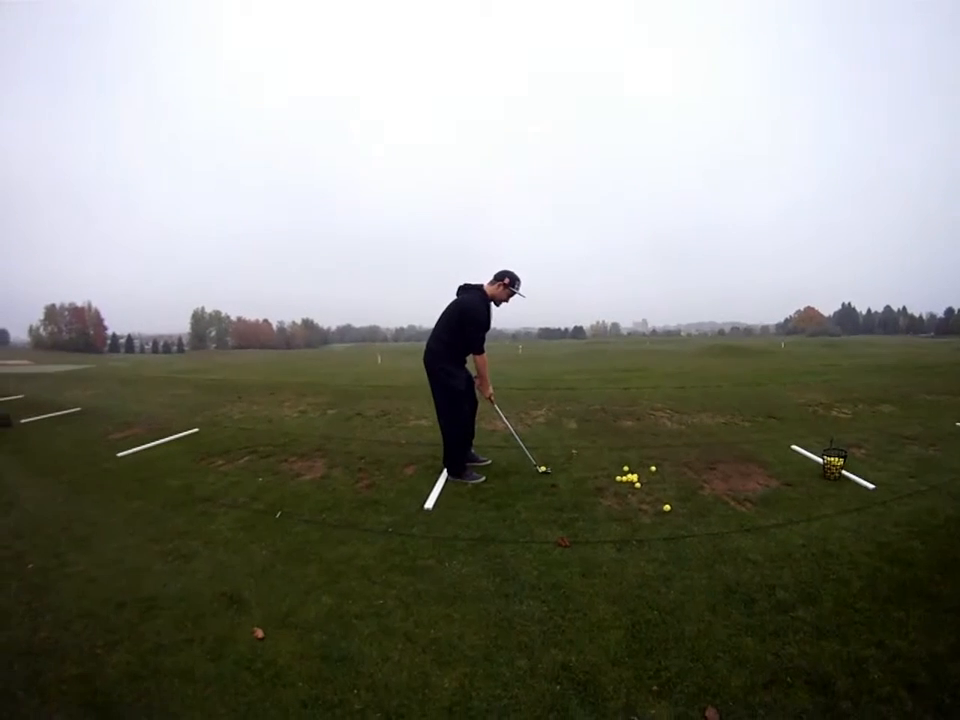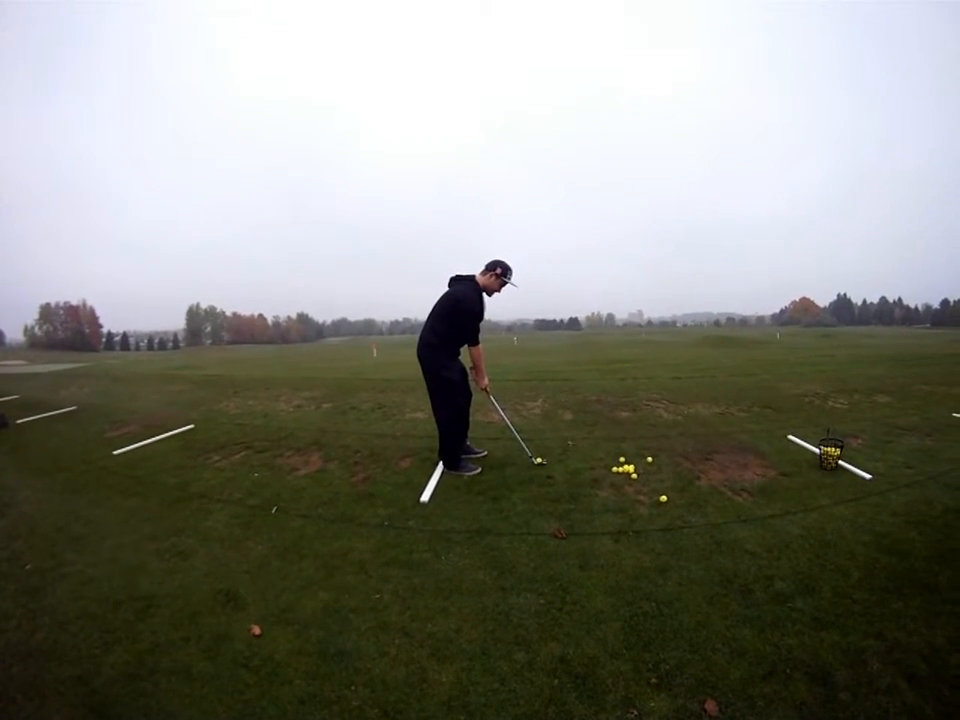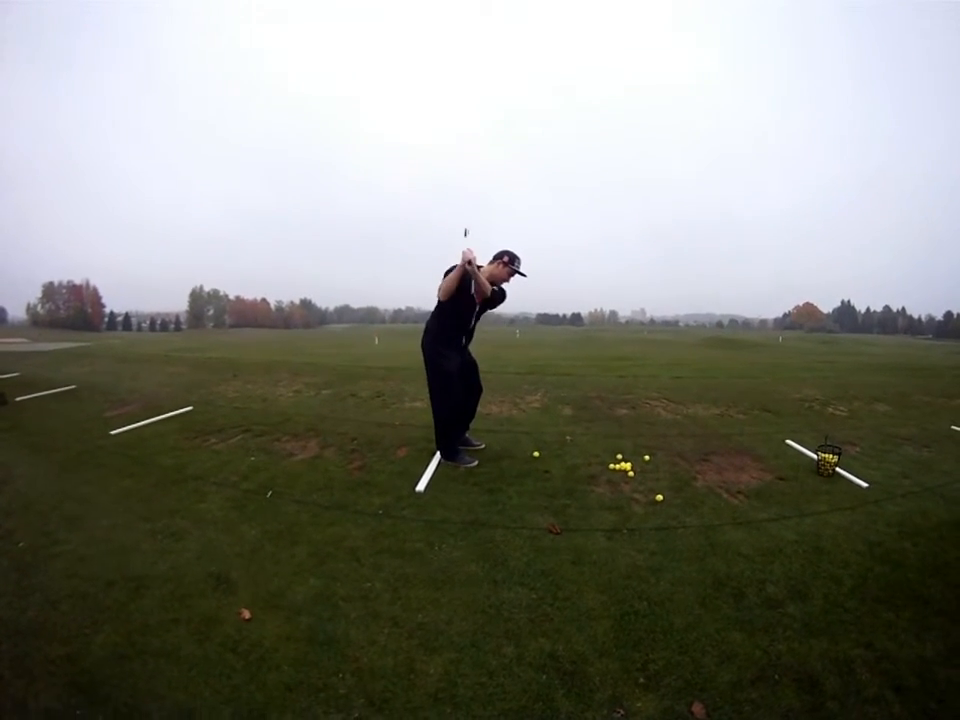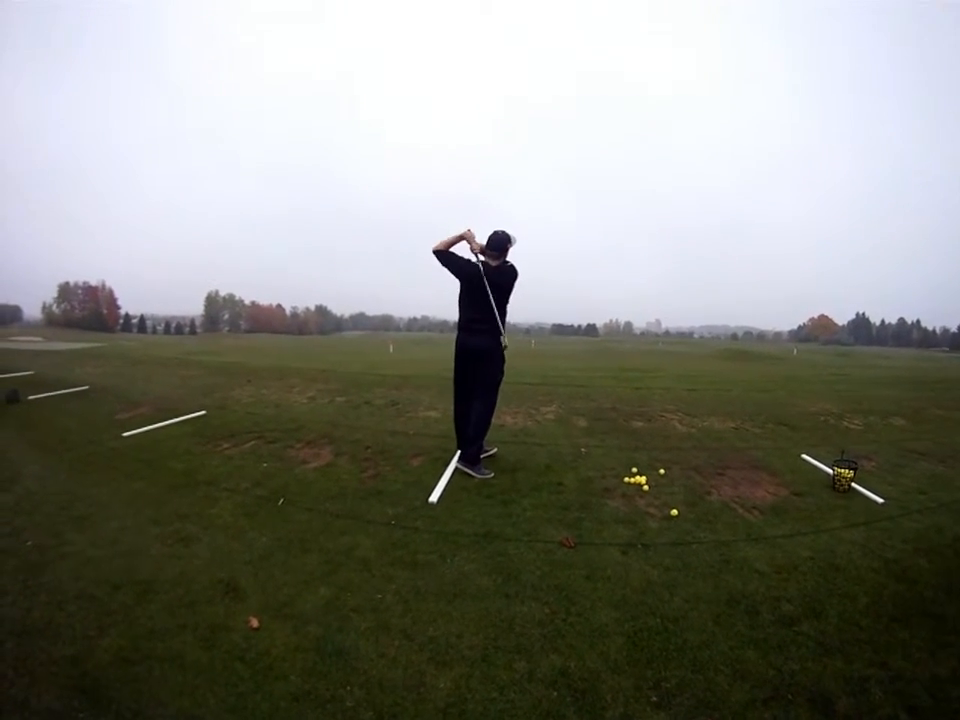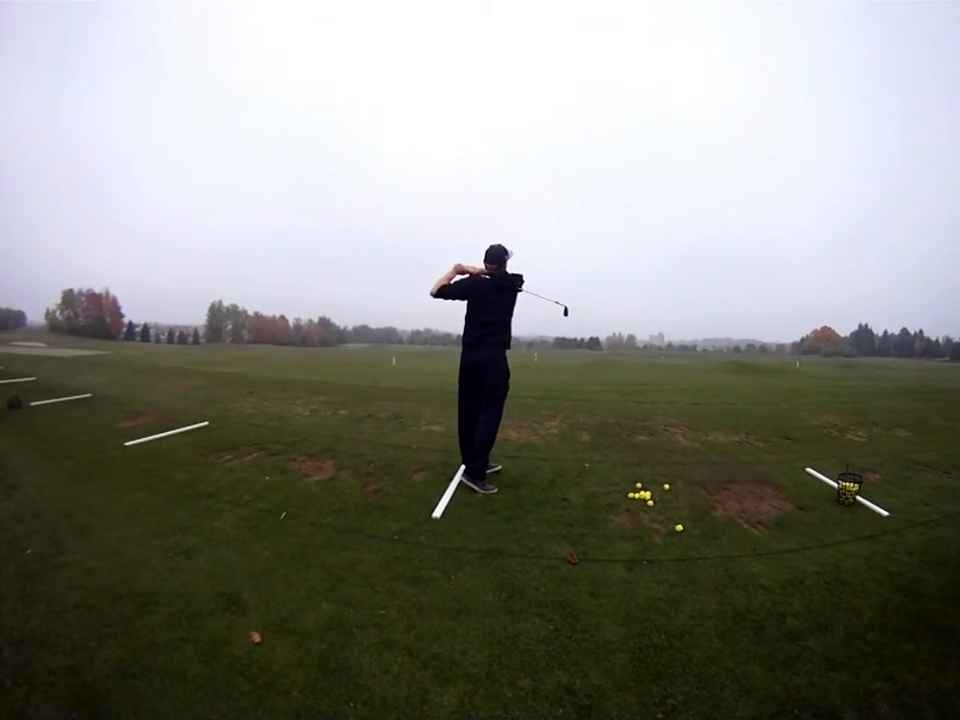
dt=1s
person 1, frame 1
left shoulder: (476, 300)
right shoulder: (475, 304)
left elbow: (474, 345)
right elbow: (477, 349)
left wrist: (480, 377)
right wrist: (486, 384)
left hip: (450, 359)
right hip: (441, 361)
left knee: (469, 405)
right knee: (455, 412)
left ankle: (465, 452)
right ankle: (455, 468)
person 1, frame 2
left shoulder: (469, 291)
right shoulder: (468, 296)
left elbow: (470, 337)
right elbow: (473, 340)
left wrist: (476, 367)
right wrist: (481, 375)
left hip: (445, 351)
right hip: (435, 353)
left knee: (463, 397)
right knee: (450, 404)
left ankle: (460, 444)
right ankle: (451, 460)
person 1, frame 3
left shoulder: (498, 293)
right shoulder: (458, 272)
left elbow: (485, 293)
right elbow: (442, 296)
left wrist: (474, 271)
right wrist: (462, 267)
left hip: (460, 346)
right hip: (438, 343)
left knee: (473, 389)
right knee: (447, 395)
left ankle: (459, 435)
right ankle: (448, 450)
person 1, frame 4
left shoulder: (469, 270)
right shoulder: (510, 274)
left elbow: (438, 250)
right elbow: (496, 263)
left wrist: (462, 237)
right wrist: (478, 247)
left hip: (464, 341)
right hip: (489, 345)
left knee: (464, 397)
right knee: (484, 399)
left ankle: (470, 446)
right ankle: (469, 457)
person 1, frame 5
left shoulder: (473, 284)
right shoulder: (513, 283)
left elbow: (436, 291)
left wrist: (455, 271)
right wrist: (479, 272)
left hip: (470, 355)
right hip: (494, 357)
left knee: (469, 411)
right knee: (489, 413)
left ankle: (473, 462)
right ankle: (475, 472)
